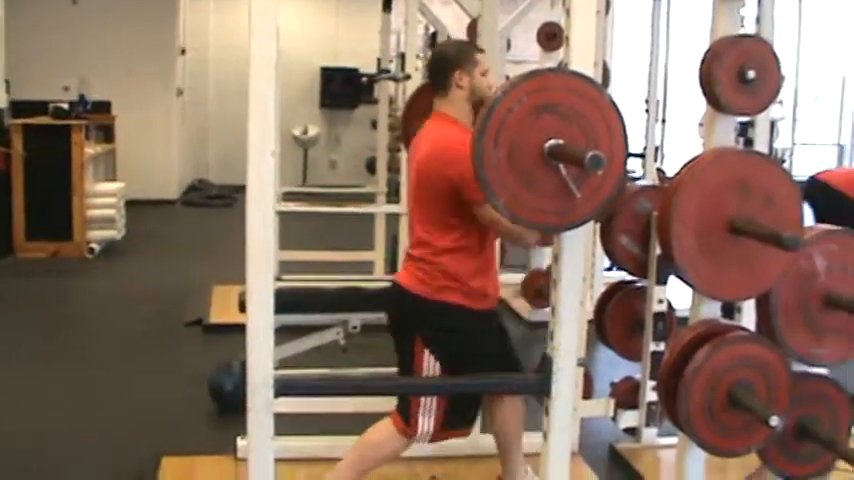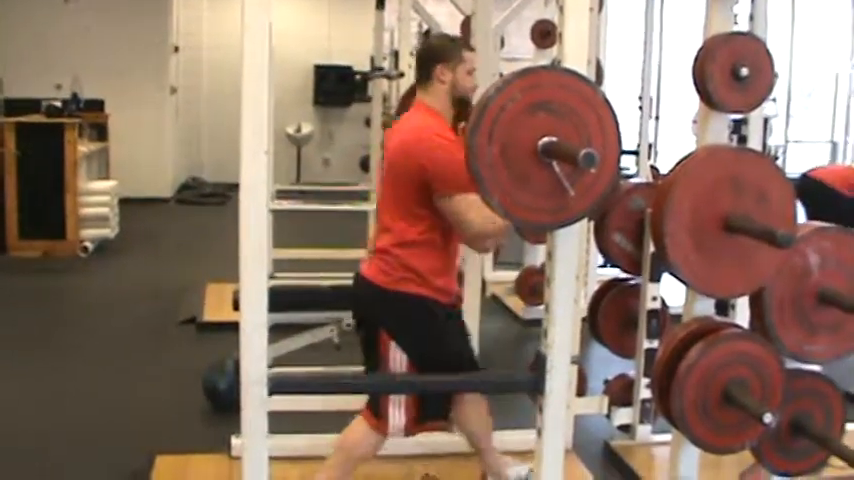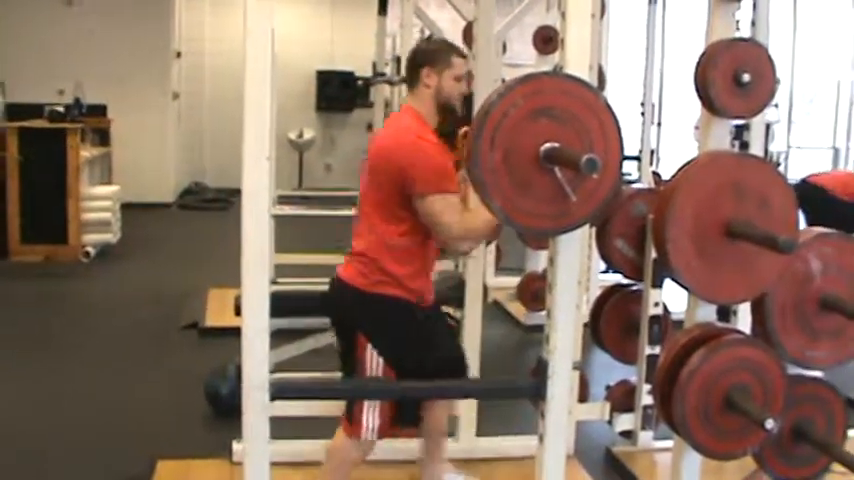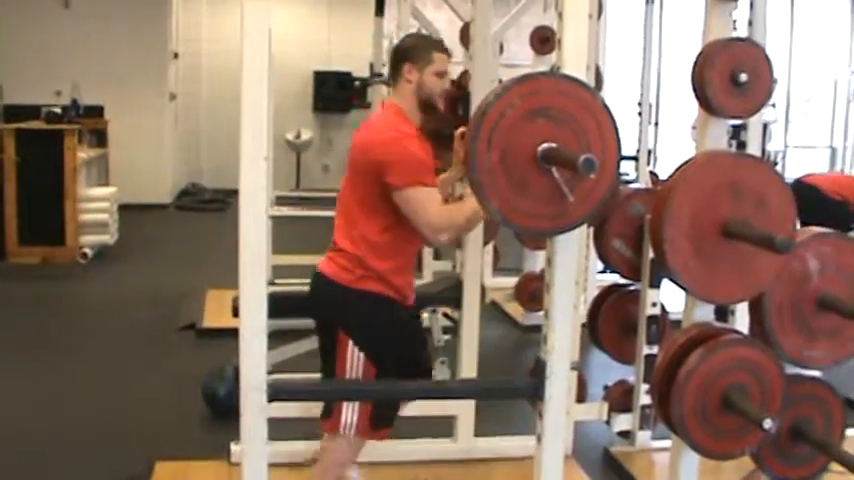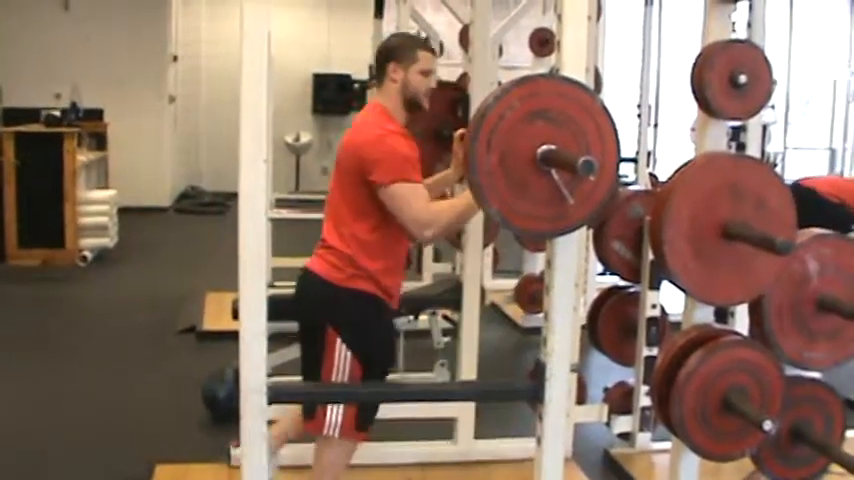
dt=0.1s
person 1, frame 1
left shoulder: (440, 134)
right shoulder: (461, 149)
right elbow: (526, 232)
left hip: (460, 298)
right hip: (434, 303)
right knee: (415, 419)
person 1, frame 2
left shoulder: (418, 127)
right shoulder: (436, 142)
right elbow: (481, 233)
left hip: (424, 290)
right hip: (400, 295)
left knee: (465, 380)
right knee: (389, 414)
person 1, frame 3
left shoulder: (406, 131)
right shoulder: (419, 145)
left elbow: (434, 204)
right elbow: (459, 237)
left hip: (397, 291)
right hip: (376, 297)
left knee: (446, 376)
right knee: (373, 412)
person 1, frame 4
left shoulder: (390, 127)
right shoulder: (399, 140)
left elbow: (420, 199)
right elbow: (439, 228)
left wrist: (458, 171)
left hip: (378, 288)
right hip: (358, 293)
left knee: (408, 374)
right knee: (354, 412)
person 1, frame 5
left shoulder: (379, 126)
right shoulder: (386, 140)
left elbow: (415, 201)
right elbow: (425, 225)
left wrist: (455, 172)
left hip: (343, 284)
right hip: (346, 293)
left knee: (336, 397)
right knee: (344, 411)
